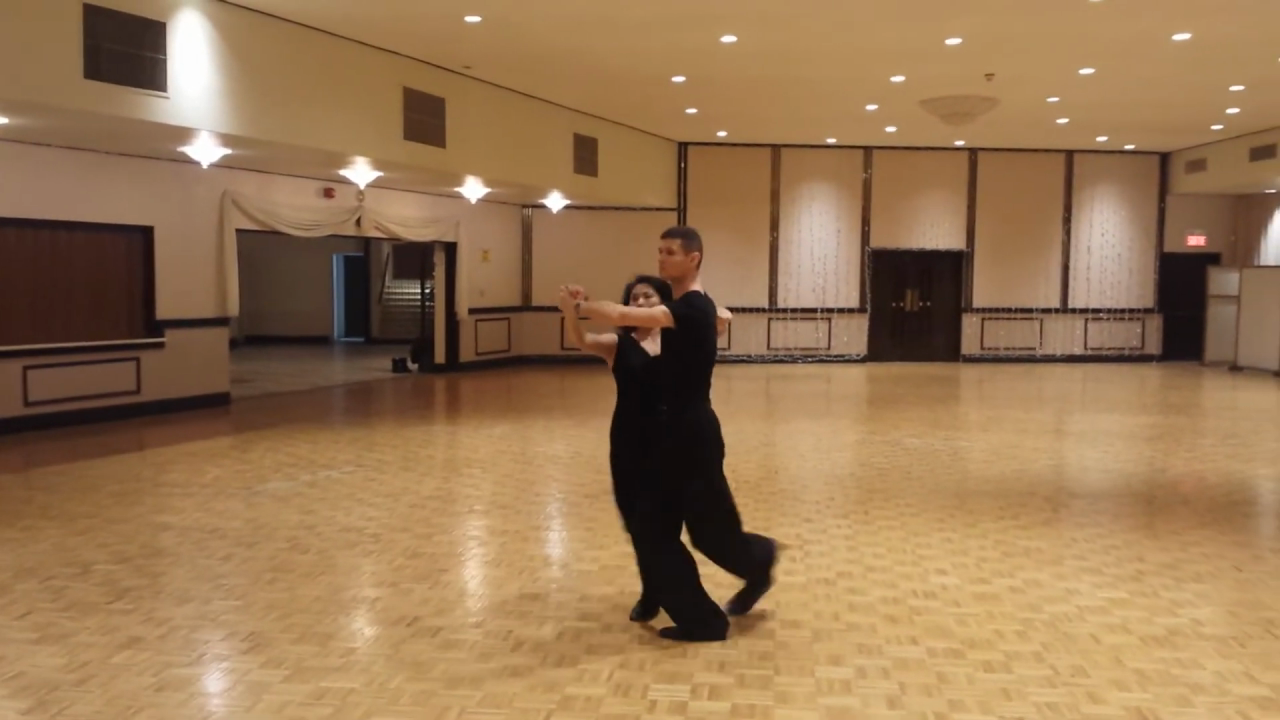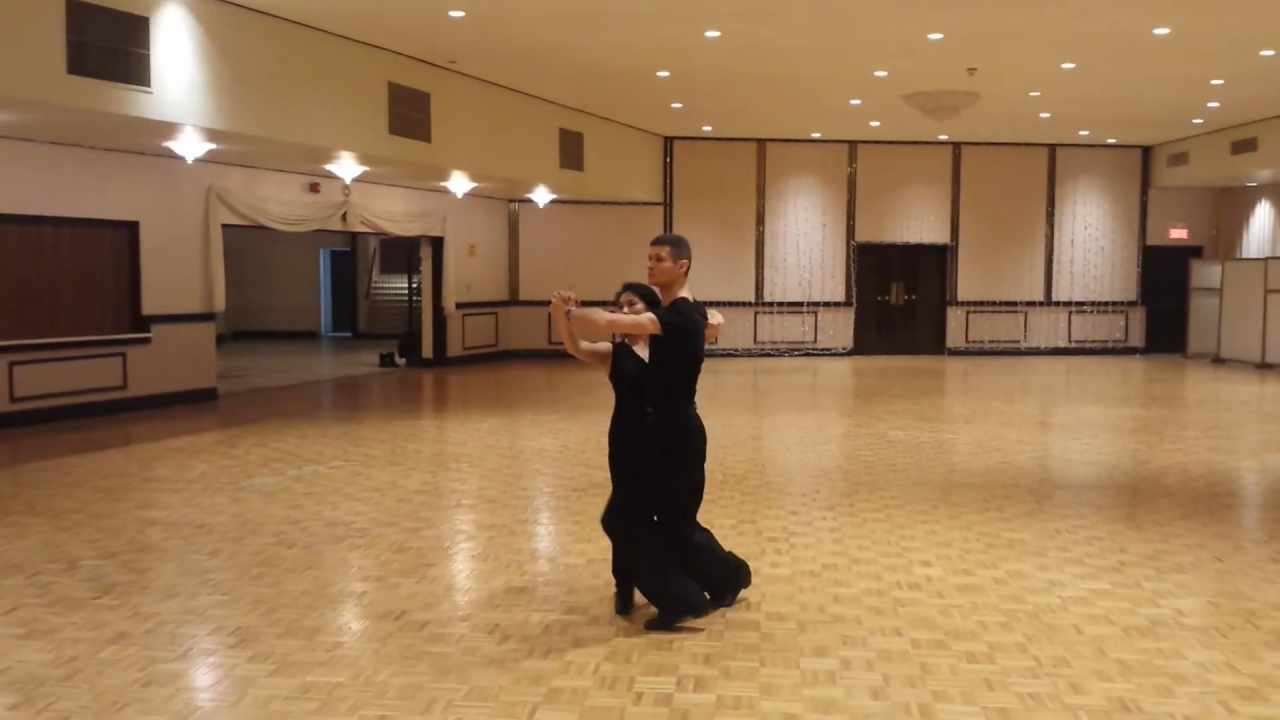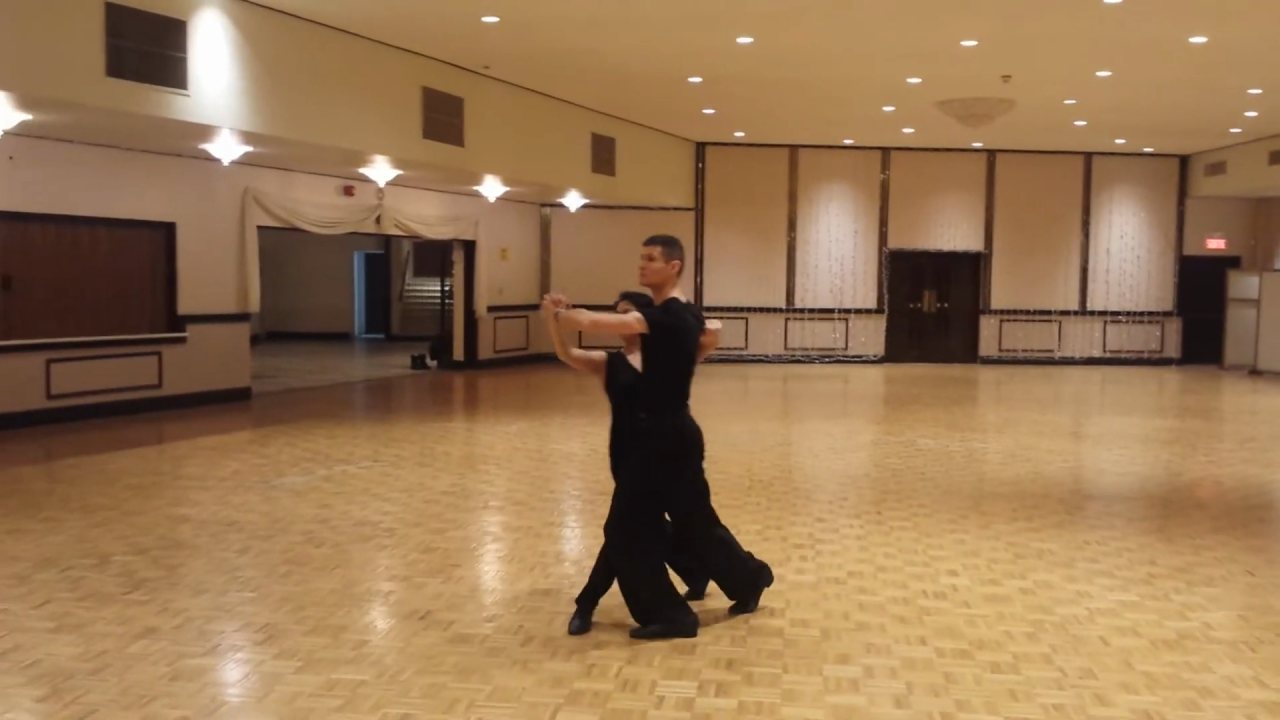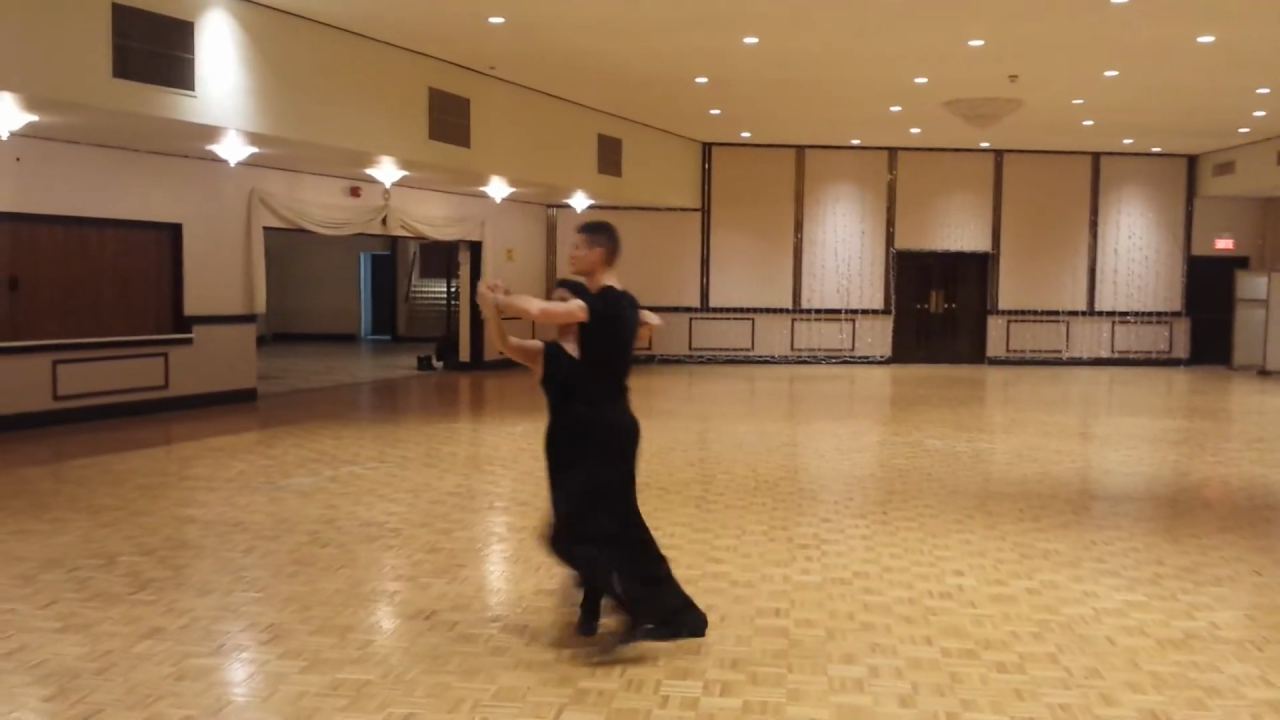
dt=0.3s
person 1, frame 1
left shoulder: (692, 308)
right shoulder: (690, 306)
left elbow: (626, 315)
left wrist: (581, 306)
left hip: (691, 432)
right hip: (676, 429)
left knee: (711, 529)
right knee: (656, 530)
person 1, frame 2
left shoulder: (679, 316)
right shoulder: (684, 313)
left elbow: (612, 323)
left wrist: (571, 313)
left hip: (676, 434)
right hip: (664, 431)
left knee: (674, 529)
person 1, frame 3
left shoulder: (669, 317)
right shoulder: (685, 315)
left elbow: (598, 323)
right elbow: (709, 332)
left wrist: (560, 313)
left hip: (669, 438)
right hip: (659, 435)
left knee: (697, 526)
right knee: (634, 529)
left ankle: (742, 583)
person 1, frame 4
left shoulder: (605, 303)
right shoulder: (622, 304)
left elbow: (542, 312)
left wrist: (503, 300)
left hip: (604, 429)
right hip: (607, 426)
left knee: (576, 535)
right knee: (620, 530)
left ankle: (641, 610)
right ankle: (679, 616)
person 2, frame 1
right shoulder: (618, 344)
left elbow: (720, 321)
right elbow: (580, 339)
left wrist: (719, 318)
right wrist: (569, 309)
right hip: (628, 442)
right knee: (636, 517)
right ankle: (652, 591)
person 2, frame 2
right shoulder: (613, 352)
left elbow: (712, 326)
right elbow: (575, 347)
left wrist: (710, 320)
right wrist: (561, 315)
right hip: (628, 445)
right knee: (621, 518)
person 2, frame 3
right shoulder: (608, 362)
left elbow: (711, 336)
right elbow: (566, 354)
left wrist: (708, 330)
right wrist: (552, 318)
right hip: (628, 455)
person 2, frame 4
right shoulder: (544, 352)
left elbow: (647, 323)
right elbow: (503, 343)
left wrist: (644, 321)
right wrist: (490, 306)
right hip: (564, 448)
right knee: (566, 529)
left ankle: (591, 607)
